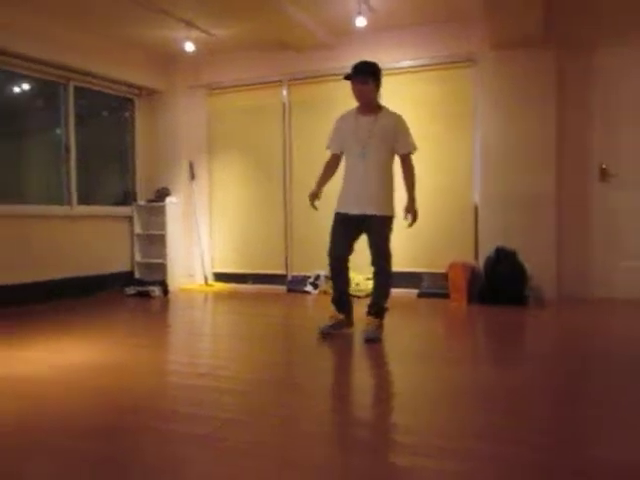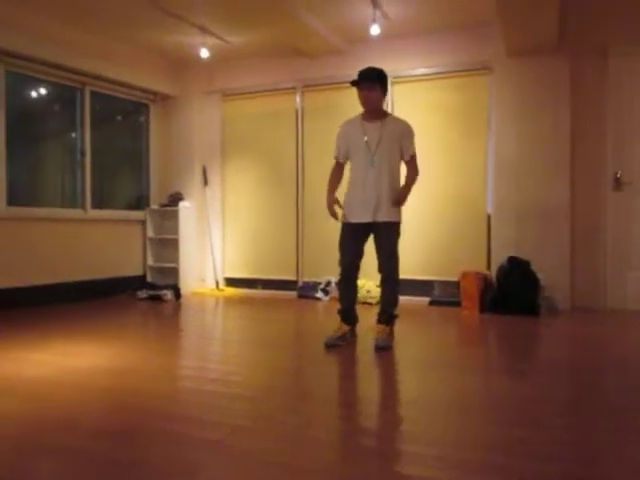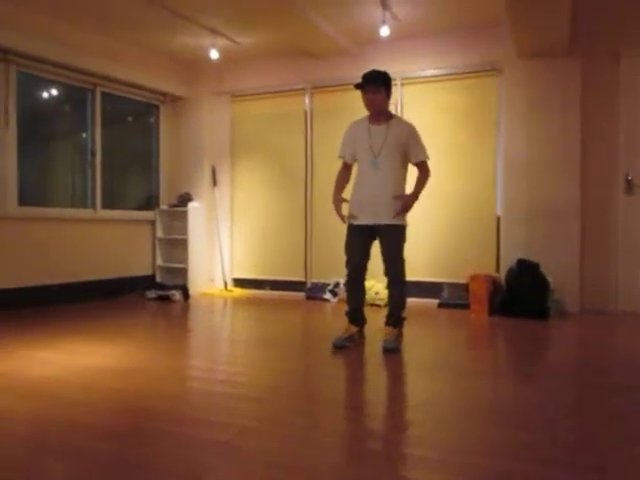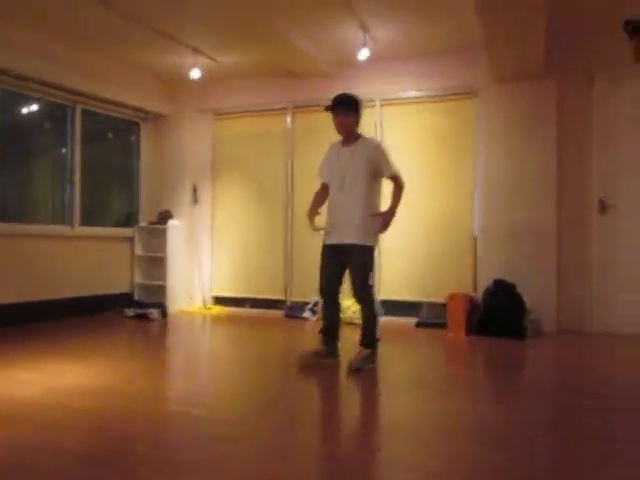
dt=0.3s
person 1, frame 1
left shoulder: (394, 122)
right shoulder: (344, 121)
left elbow: (406, 162)
right elbow: (335, 158)
left wrist: (411, 200)
right wrist: (318, 187)
left hip: (380, 206)
right hip: (347, 204)
left knee: (381, 263)
right knee: (336, 257)
left ankle: (375, 318)
right ankle: (342, 313)
person 1, frame 2
left shoulder: (400, 128)
right shoulder: (348, 128)
left elbow: (412, 165)
right elbow: (339, 165)
left wrist: (406, 188)
right wrist: (330, 195)
left hip: (387, 213)
right hip: (353, 212)
left knee: (388, 270)
right knee: (347, 269)
left ankle: (385, 326)
right ankle: (347, 325)
person 1, frame 3
left shoulder: (405, 130)
right shoulder: (355, 129)
left elbow: (423, 168)
right elbow: (346, 167)
left wrist: (414, 195)
right wrist: (337, 193)
left hip: (392, 216)
right hip: (359, 214)
left knee: (395, 273)
right knee: (354, 271)
left ankle: (393, 329)
right ankle: (355, 326)
person 1, frame 4
left shoulder: (372, 149)
right shoulder: (332, 151)
left elbow: (397, 182)
left wrist: (390, 212)
right wrist: (313, 208)
left hip: (360, 235)
right hip: (333, 234)
left knee: (362, 291)
right knee: (328, 290)
left ankle: (368, 348)
right ankle: (329, 344)
